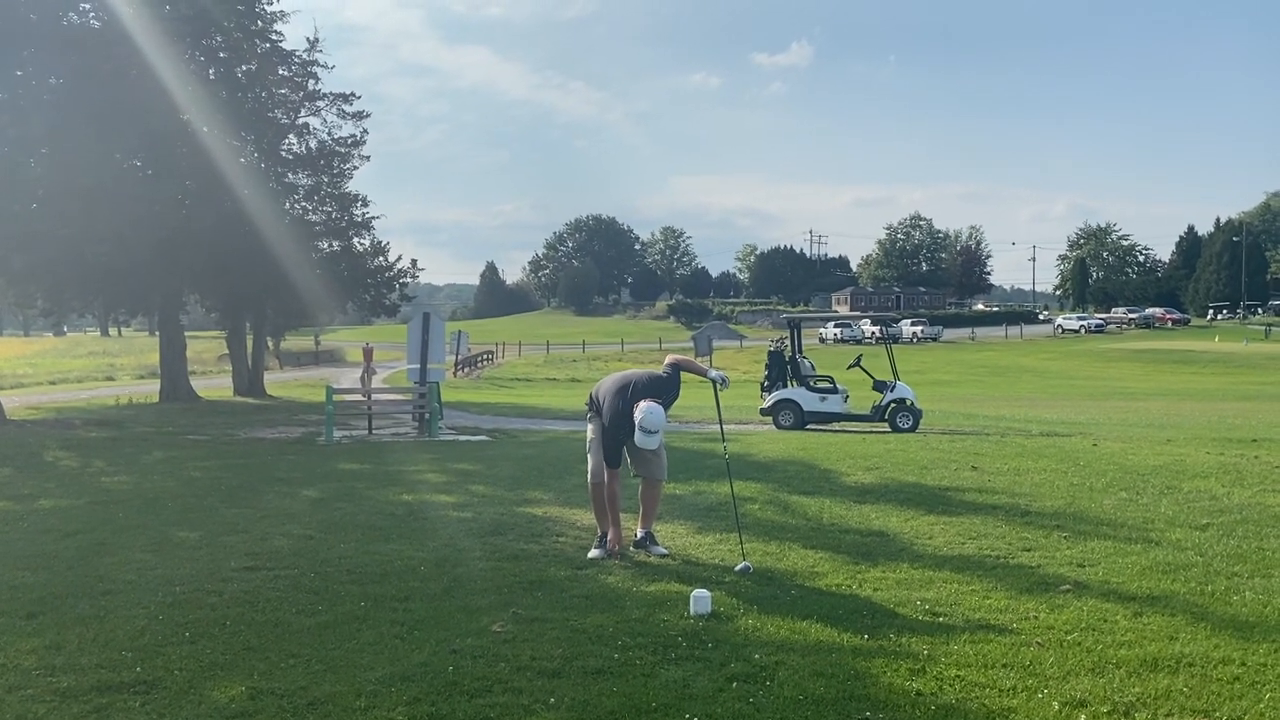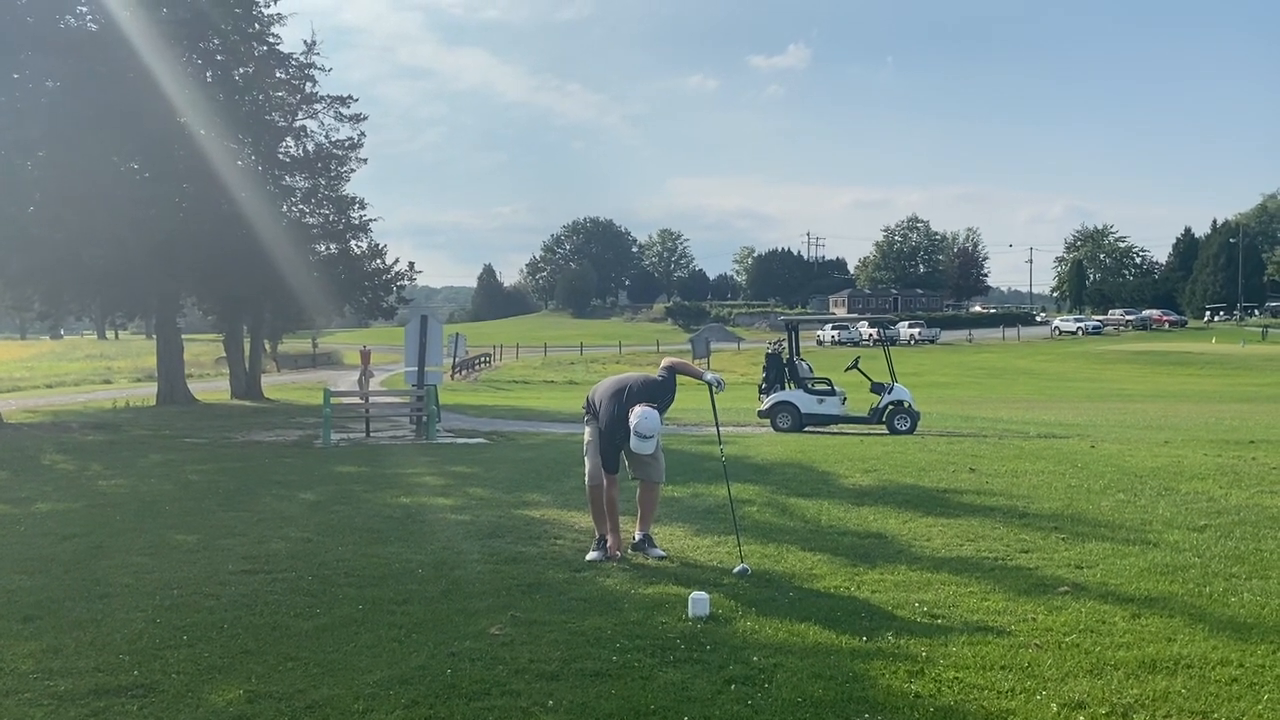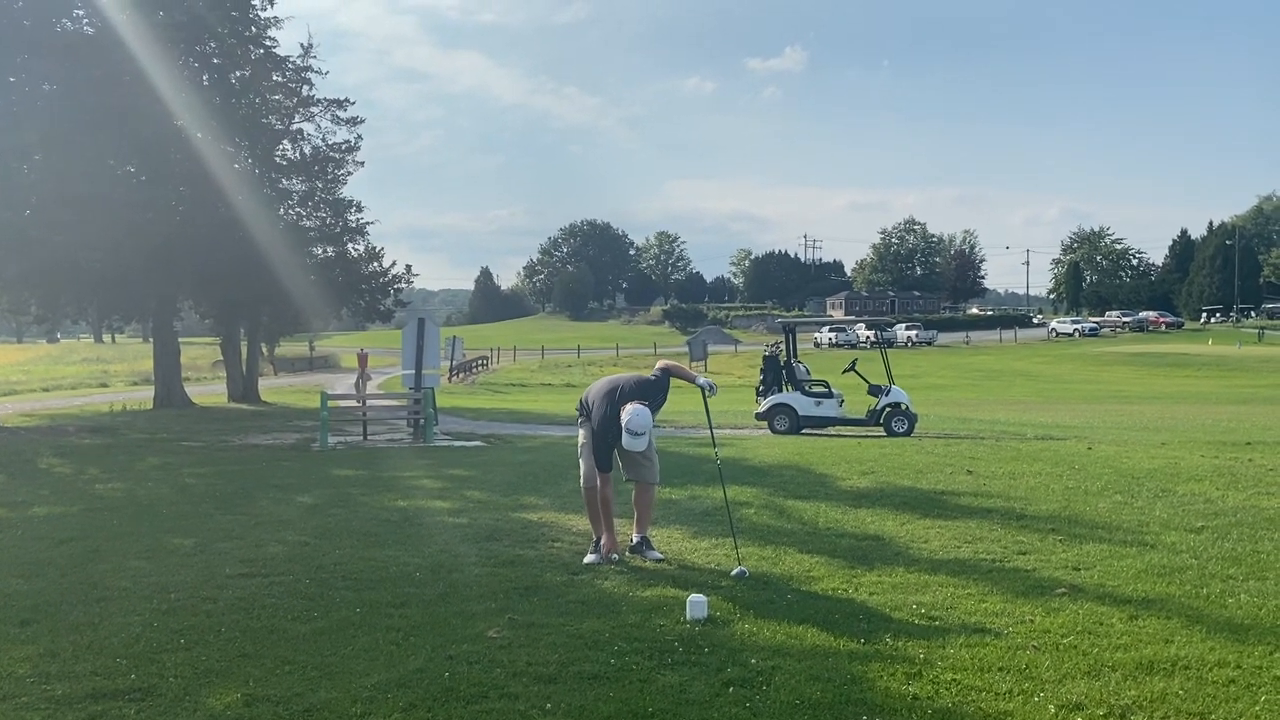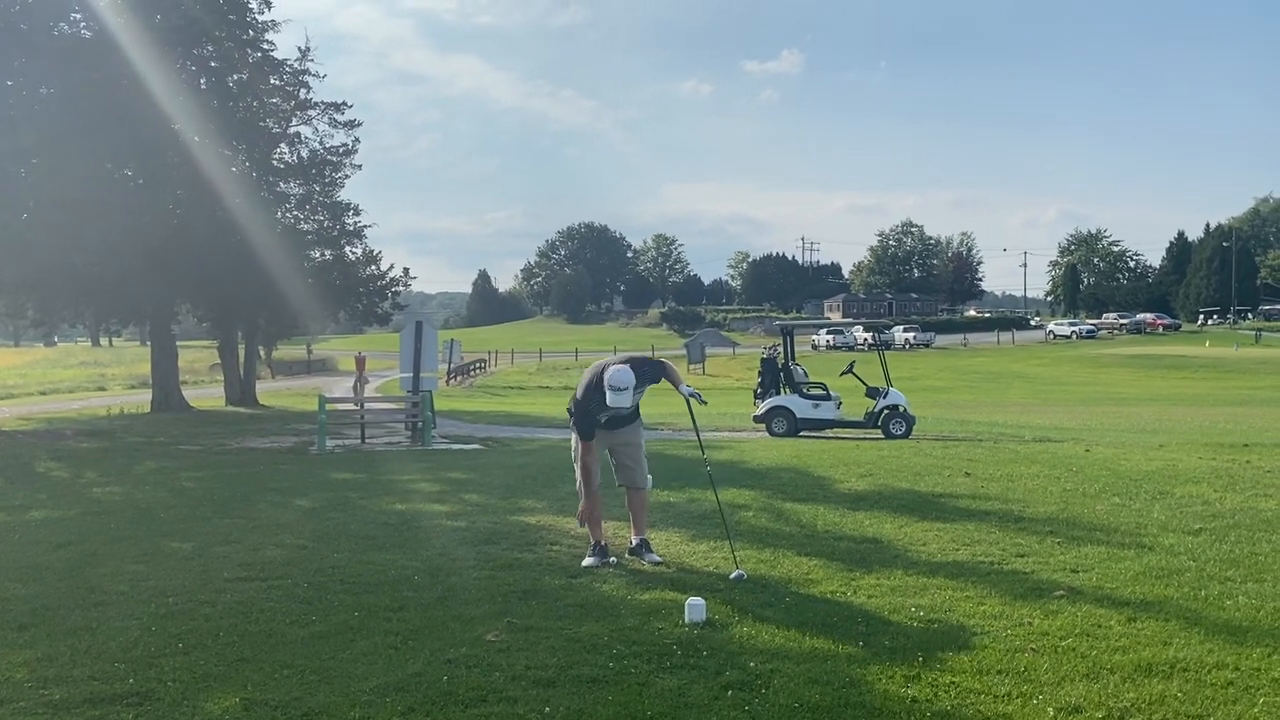
dt=0.4s
person 1, frame 1
left shoulder: (667, 388)
right shoulder: (615, 425)
left elbow: (672, 359)
right elbow: (612, 478)
left wrist: (708, 372)
right wrist: (615, 527)
left hip: (646, 415)
right hip: (601, 412)
left knee: (655, 472)
right knee: (598, 474)
left ankle: (644, 534)
right ankle: (604, 535)
person 1, frame 2
left shoulder: (662, 391)
right shoulder: (611, 429)
left elbow: (668, 362)
right elbow: (610, 484)
left wrist: (704, 375)
right wrist: (614, 533)
left hip: (643, 420)
right hip: (598, 415)
left knee: (654, 474)
right knee: (596, 477)
left ankle: (642, 536)
right ankle: (602, 538)
person 1, frame 3
left shoulder: (654, 390)
right shoulder: (604, 427)
left elbow: (663, 364)
right elbow: (604, 483)
left wrist: (697, 378)
right wrist: (609, 532)
left hip: (637, 420)
right hip: (593, 418)
left knee: (648, 476)
right knee: (591, 478)
left ankle: (640, 539)
right ankle: (599, 540)
person 1, frame 4
left shoulder: (643, 368)
right shoulder: (587, 397)
left elbow: (664, 365)
right elbow: (587, 451)
left wrist: (682, 387)
right wrist: (587, 498)
left hip: (628, 423)
right hip: (590, 424)
left knee: (637, 480)
right knee: (586, 482)
left ankle: (639, 541)
right ankle: (597, 544)
